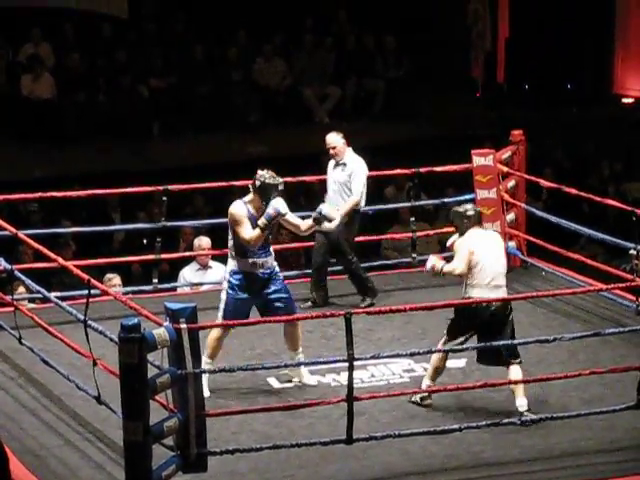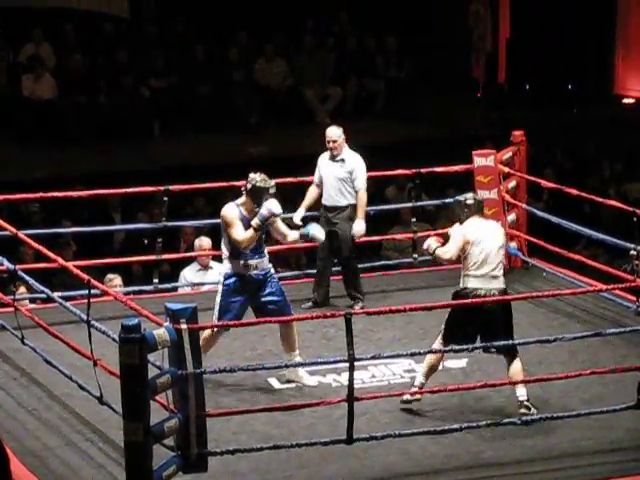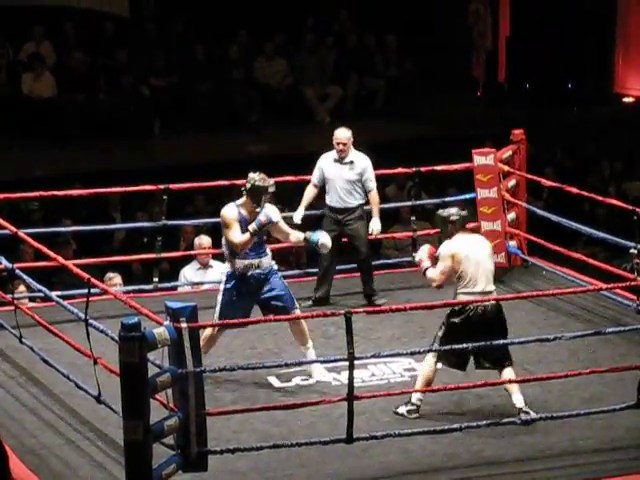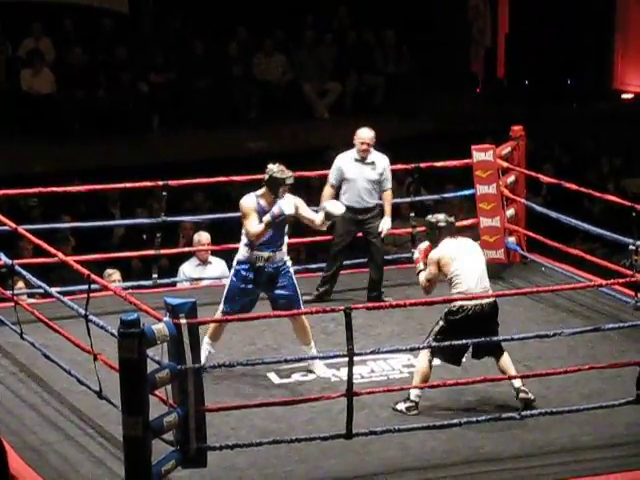
dt=0.2s
person 1, frame 1
left shoulder: (271, 207)
right shoulder: (238, 209)
left elbow: (301, 228)
right elbow: (250, 241)
left wrist: (317, 219)
right wrist: (267, 219)
left hip: (268, 272)
right hip: (241, 275)
left knee: (291, 318)
right knee: (224, 326)
left ankle: (299, 368)
right ankle: (203, 372)
person 1, frame 2
left shoulder: (265, 209)
right shoulder: (230, 212)
left elbow: (286, 236)
right elbow: (243, 243)
left wrist: (305, 233)
right wrist: (260, 220)
left hip: (263, 273)
right hip: (236, 277)
left knee: (287, 319)
right knee: (218, 327)
left ankle: (294, 368)
person 1, frame 3
left shoulder: (264, 211)
right shoulder: (230, 212)
left elbow: (287, 235)
right elbow: (238, 245)
left wrist: (308, 237)
right wrist: (258, 225)
left hip: (266, 272)
right hip: (238, 276)
left knee: (293, 314)
right knee: (219, 326)
left ankle: (311, 360)
person 1, frame 4
left shoulder: (292, 201)
right shoulder: (249, 202)
left elbow: (317, 223)
right elbow: (254, 235)
left wrist: (326, 214)
right wrist: (272, 217)
left hip: (278, 265)
right hip: (249, 265)
left knee: (297, 313)
right knee: (226, 313)
left ankle: (313, 358)
right ankle: (205, 350)
person 2, frame 1
left shoulder: (464, 241)
right shoulder: (496, 238)
left elbow: (459, 270)
left wrist: (438, 265)
left hip: (474, 304)
right hip: (500, 304)
left knee: (444, 347)
right knee: (511, 359)
left ankle: (424, 392)
right ankle: (523, 409)
person 2, frame 2
left shoulder: (463, 230)
right shoulder: (498, 228)
left elbow: (448, 255)
left wrist: (433, 247)
left hip: (470, 295)
right hip: (497, 295)
left knee: (443, 343)
right knee: (510, 352)
left ankle: (416, 388)
right ankle: (523, 401)
person 2, frame 3
left shoulder: (450, 248)
right shoulder: (484, 242)
left elbow: (437, 281)
left wrist: (425, 264)
left hip: (465, 310)
right hip: (491, 308)
left knee: (433, 354)
right knee: (502, 362)
left ankle: (413, 404)
right ankle: (521, 407)
person 2, frame 4
left shoulder: (436, 254)
right shoulder: (471, 244)
left elbow: (426, 287)
left wrist: (420, 265)
left hip: (463, 310)
right hip: (488, 306)
left knee: (428, 350)
right knee: (496, 349)
left ankle: (412, 401)
right ankle: (520, 389)
person 3, frame 1
left shoulder: (356, 164)
right shoulder: (332, 164)
left elbow: (356, 198)
left wrist: (337, 214)
left hip: (346, 218)
left knee: (346, 259)
right knee: (318, 258)
left ankle: (368, 293)
right ankle: (319, 297)
person 3, frame 2
left shoulder: (354, 160)
right shoulder: (323, 159)
left elbow: (361, 192)
right elbow: (316, 186)
left wrist: (360, 220)
right wrist: (302, 208)
left hip: (345, 213)
right hip: (325, 212)
left knee: (347, 258)
right knee: (322, 258)
left ankle: (357, 297)
right ankle: (319, 297)
person 3, frame 3
left shoulder: (362, 161)
right shoulder: (325, 160)
left elbow: (372, 191)
right elbow: (314, 186)
left wrist: (376, 217)
right wrist: (301, 208)
left hip: (354, 214)
right hip: (332, 214)
left knee: (364, 256)
right knee: (327, 257)
left ankle: (371, 295)
right ankle: (320, 296)
person 3, frame 4
left shoulder: (382, 161)
right shoulder: (342, 159)
left elbow: (386, 191)
right elbow: (330, 187)
left wrist: (387, 217)
left hip: (371, 214)
right hip: (347, 214)
left knee: (377, 255)
right knee: (336, 253)
left ankle: (375, 294)
right ankle: (323, 291)
